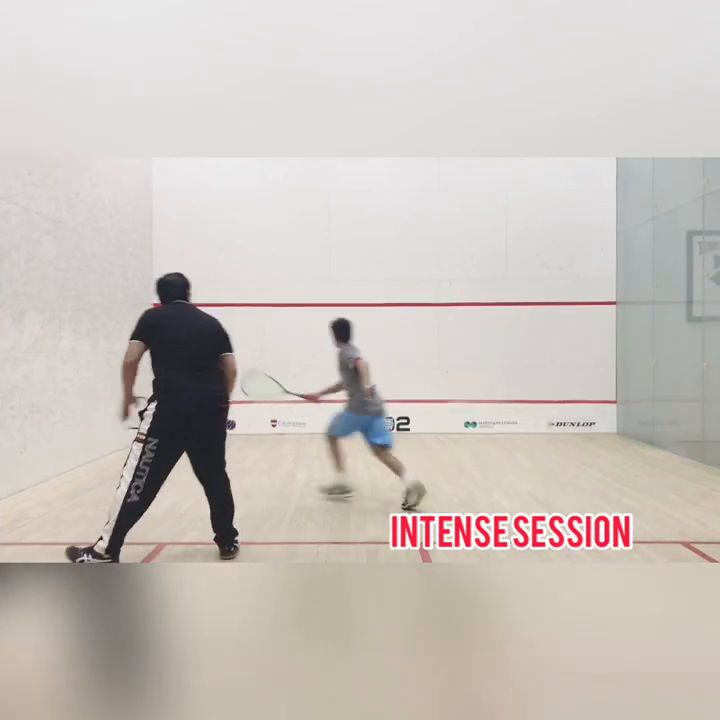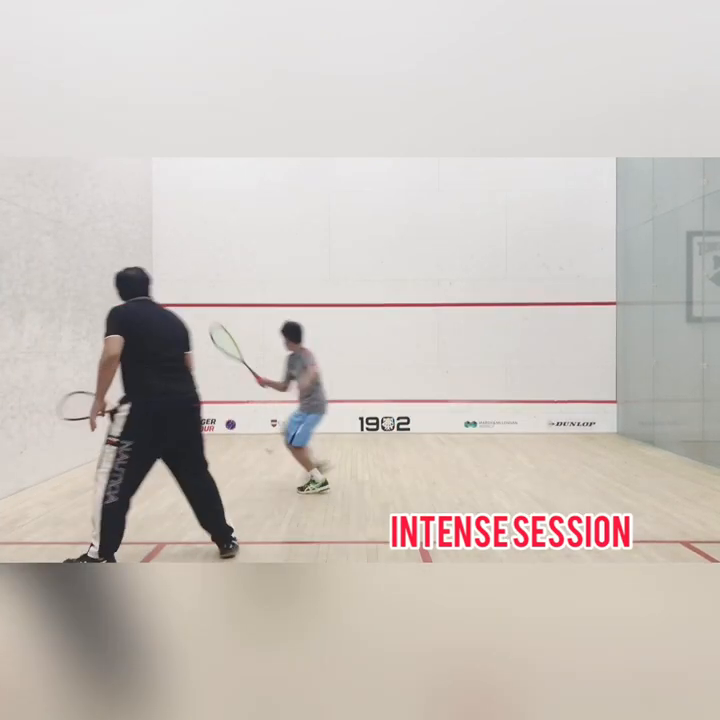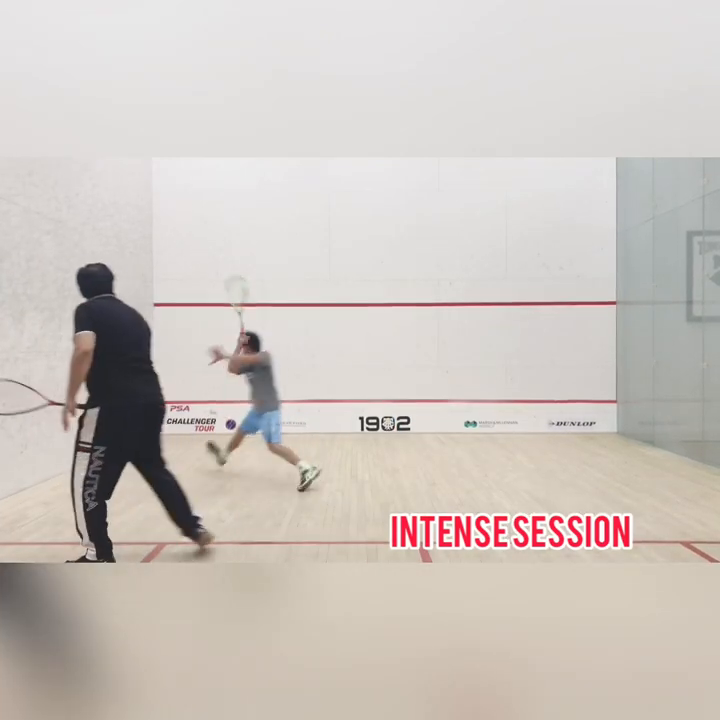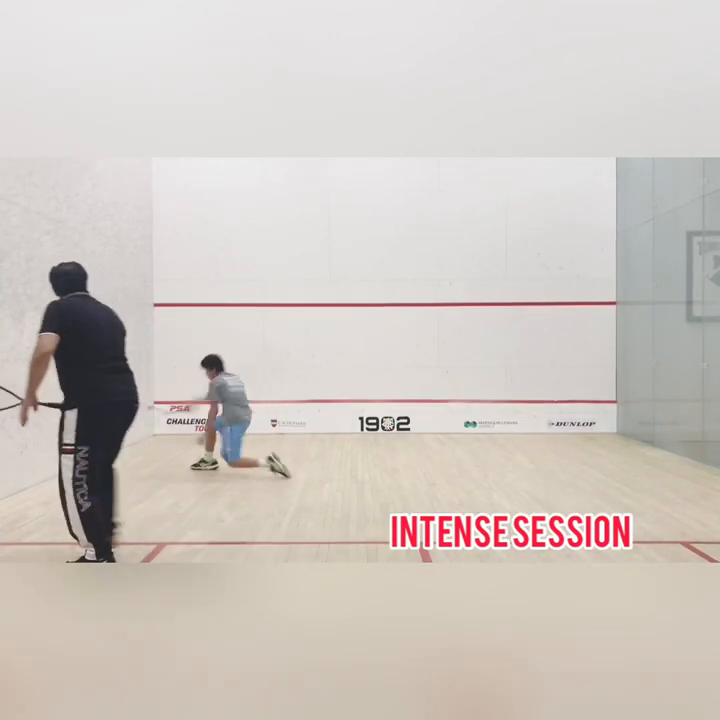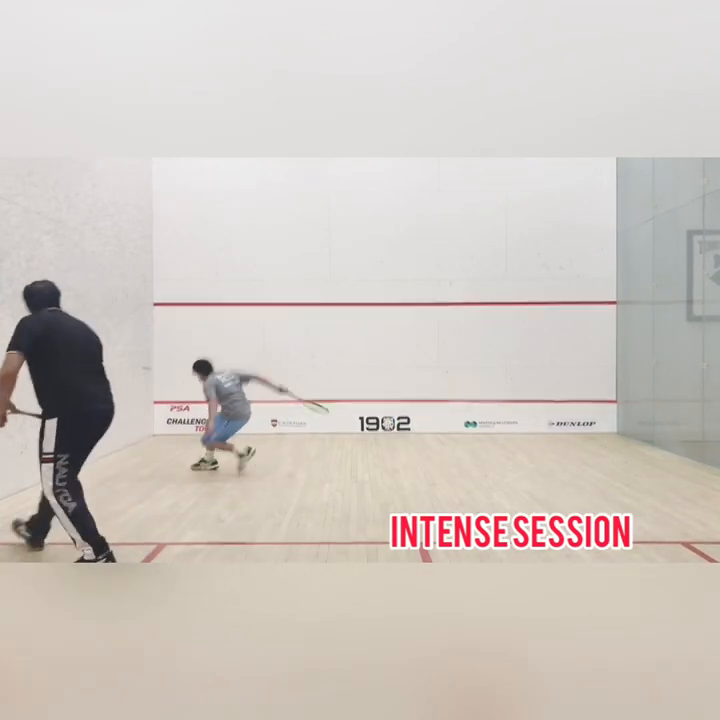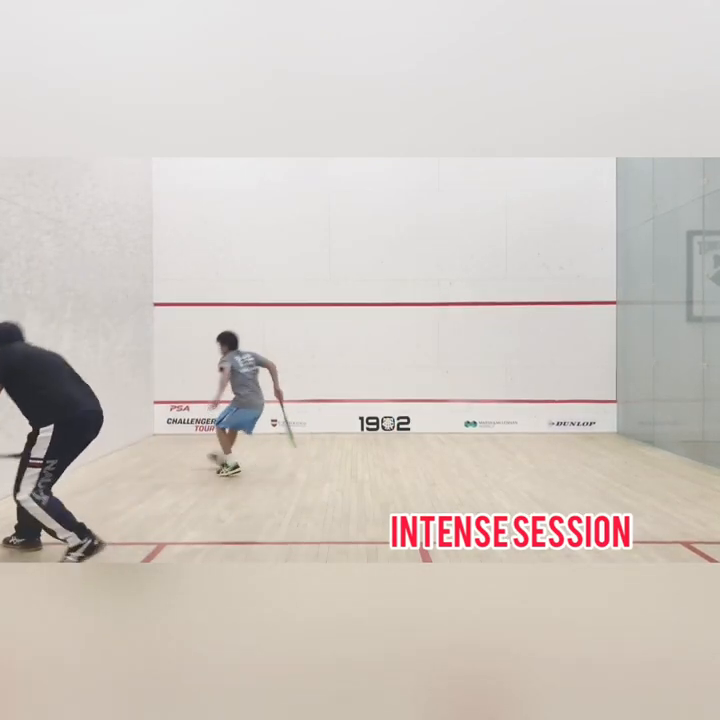
dt=0.2s
person 1, frame 1
left shoulder: (153, 317)
right shoulder: (211, 323)
left elbow: (130, 361)
right elbow: (230, 371)
left wrist: (128, 397)
right wrist: (220, 405)
left hip: (171, 404)
right hip: (212, 405)
left knee: (139, 479)
right knee: (215, 476)
left ankle: (106, 550)
right ankle: (228, 541)
person 1, frame 2
left shoulder: (122, 314)
right shoulder: (173, 319)
left elbow: (112, 355)
left wrist: (99, 398)
left hip: (145, 406)
right hip: (186, 404)
left knee: (115, 479)
right knee: (196, 474)
left ankle: (101, 554)
right ankle: (226, 539)
person 1, frame 3
left shoulder: (87, 310)
right shoulder: (135, 316)
left elbow: (84, 350)
left wrist: (71, 397)
left hip: (112, 406)
right hip: (151, 401)
left knee: (89, 482)
right knee: (155, 469)
left ankle: (98, 556)
right ankle: (195, 528)
person 1, frame 4
left shoulder: (60, 309)
right shoulder: (109, 314)
left elbow: (44, 351)
left wrist: (29, 395)
left hip: (88, 404)
right hip: (125, 398)
left knee: (78, 480)
right knee: (101, 470)
left ankle: (99, 555)
right ankle: (104, 531)
person 1, frame 5
left shoulder: (31, 324)
right shoulder: (83, 328)
left hip: (68, 412)
right hip: (102, 407)
left knee: (57, 485)
right knee: (61, 476)
left ankle: (96, 554)
right ankle: (35, 530)
person 1, frame 6
right shoulder: (46, 356)
left hip: (62, 420)
right hip: (91, 415)
left knee: (29, 492)
right knee: (35, 481)
left ankle: (81, 541)
right ankle: (27, 535)
